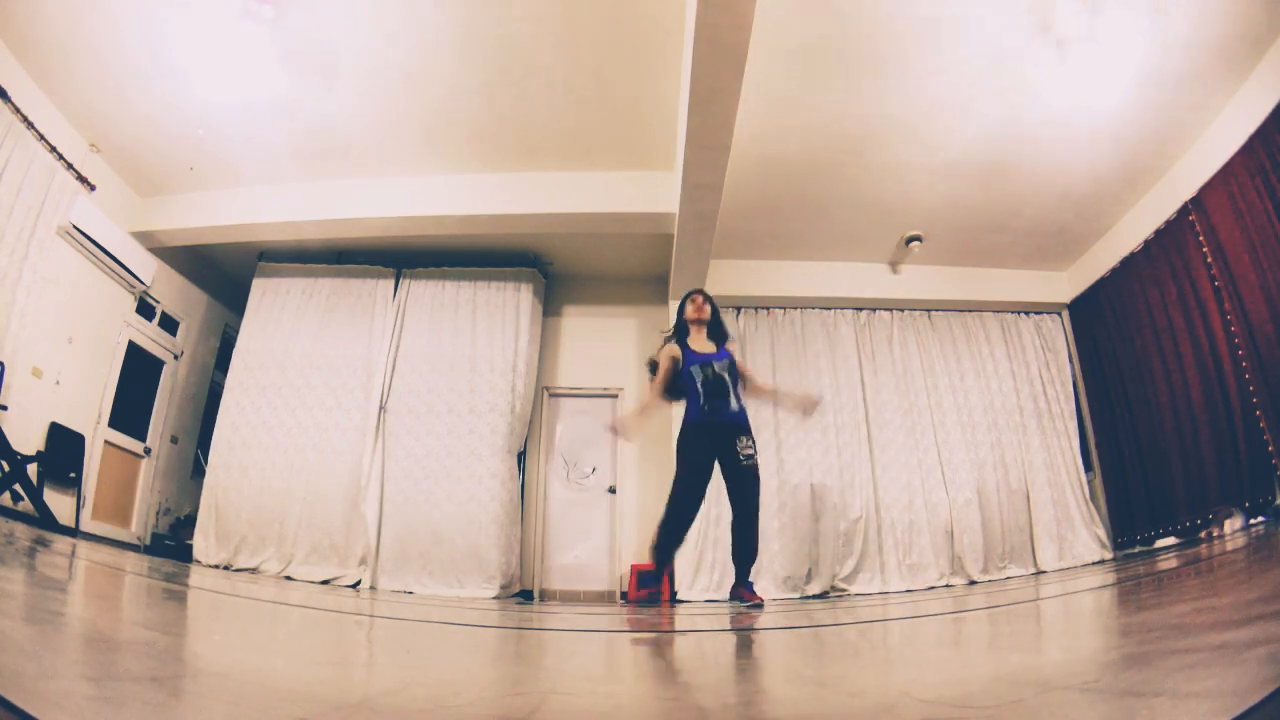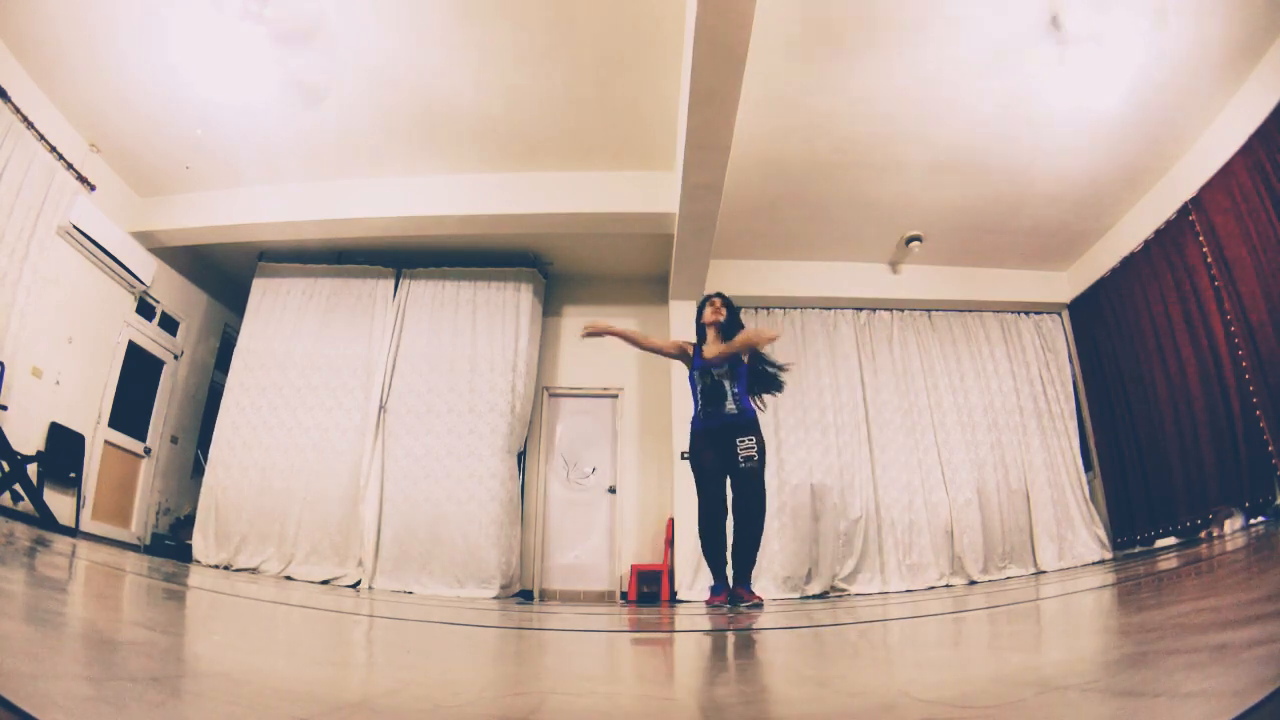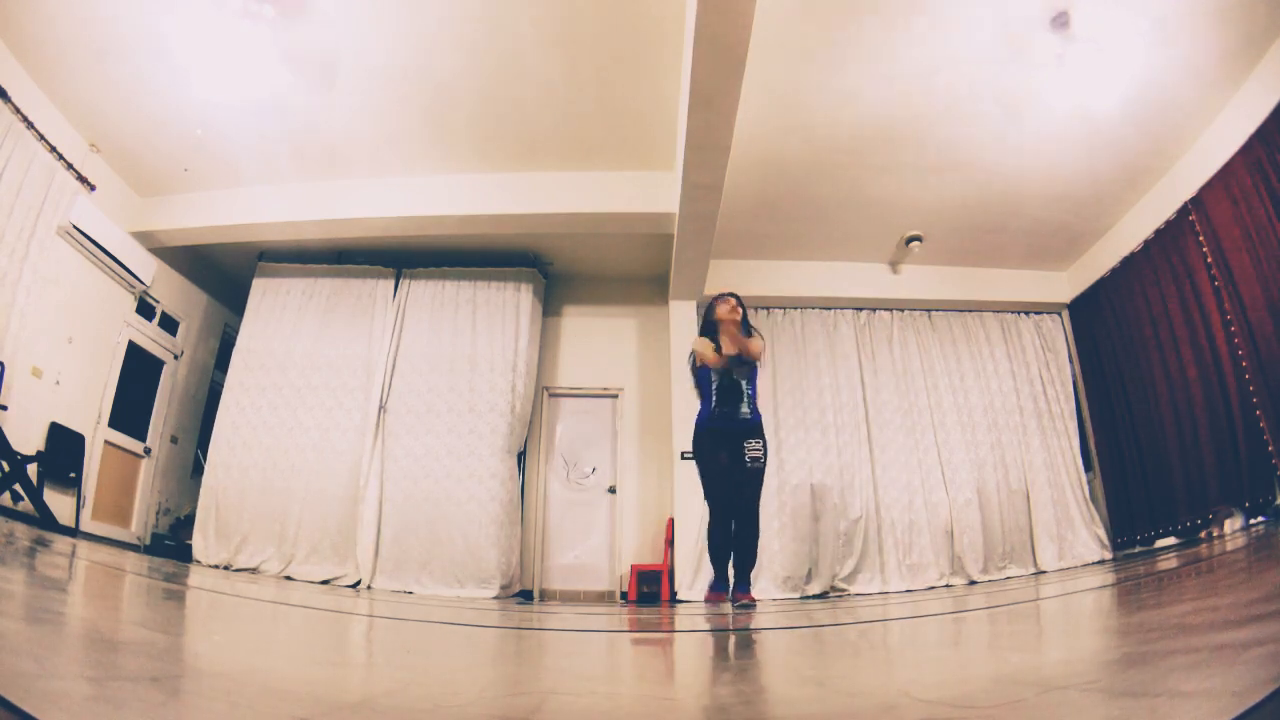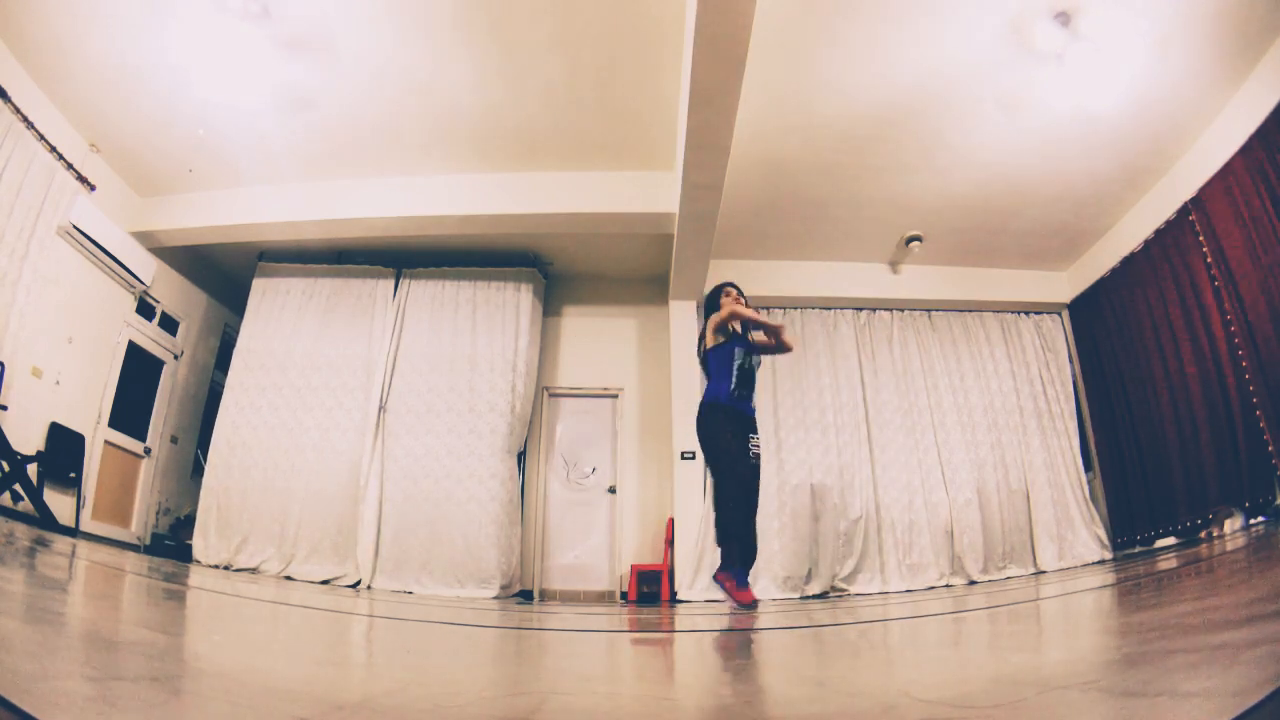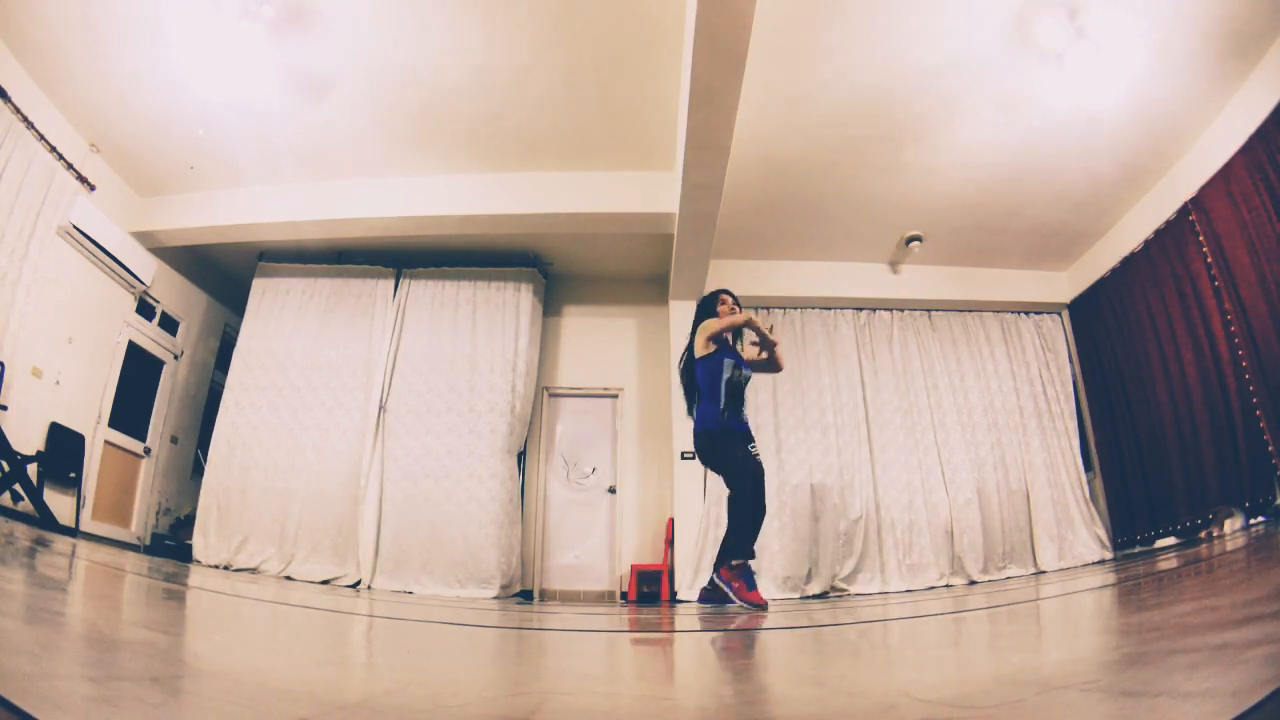
dt=0.4s
person 1, frame 1
left shoulder: (725, 349)
right shoulder: (674, 349)
left elbow: (753, 384)
right elbow: (657, 391)
left wrist: (792, 399)
right wrist: (631, 417)
left hip: (736, 430)
right hip: (698, 433)
left knee: (746, 506)
right knee: (682, 505)
left ankle: (742, 583)
right ankle: (656, 578)
person 1, frame 2
left shoulder: (740, 340)
right shoulder: (688, 351)
left elbow: (762, 337)
right elbow: (646, 342)
left wrist: (723, 352)
right wrist: (609, 329)
left hip: (743, 431)
right hip: (705, 436)
left knee: (751, 504)
right knee: (711, 508)
left ankle: (742, 583)
right ankle: (719, 583)
person 1, frame 3
left shoulder: (752, 340)
right shoulder: (704, 343)
left elbow: (754, 353)
right elbow: (717, 361)
left wrist: (733, 332)
left hip: (748, 433)
right hip: (711, 434)
left knee: (747, 507)
right knee: (721, 506)
left ankle: (742, 585)
right ankle: (720, 581)
person 1, frame 4
left shoulder: (748, 337)
right shoulder: (716, 323)
left elbow: (785, 345)
right elbow: (732, 313)
left wrist: (765, 327)
right wrist: (769, 324)
left hip: (744, 420)
right hip: (716, 416)
left knee: (745, 497)
right knee: (733, 481)
left ankle: (738, 575)
right ankle: (731, 570)
person 1, frame 5
left shoulder: (740, 350)
right shoulder: (706, 329)
left elbow: (776, 365)
right elbow: (748, 319)
left wrist: (768, 343)
right wrist: (765, 337)
left hip: (739, 434)
right hip: (713, 435)
left knee: (753, 505)
right knee: (750, 480)
left ankle: (718, 584)
right ankle: (735, 566)
